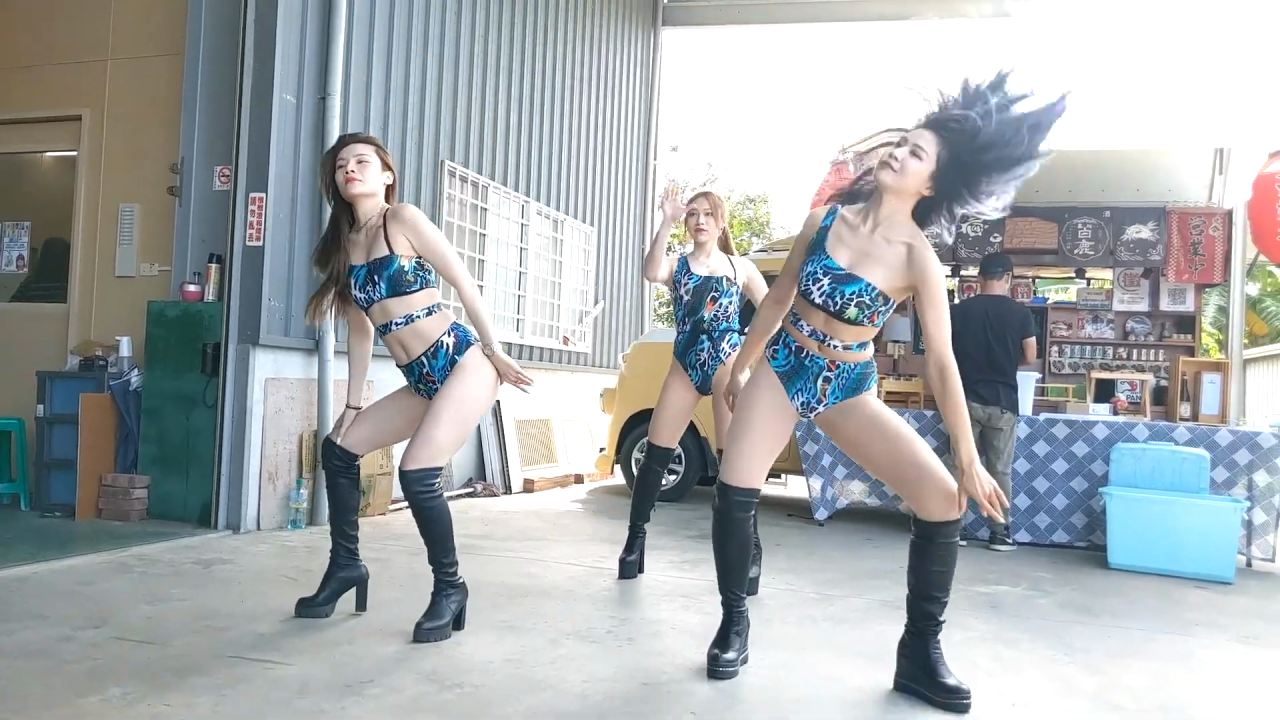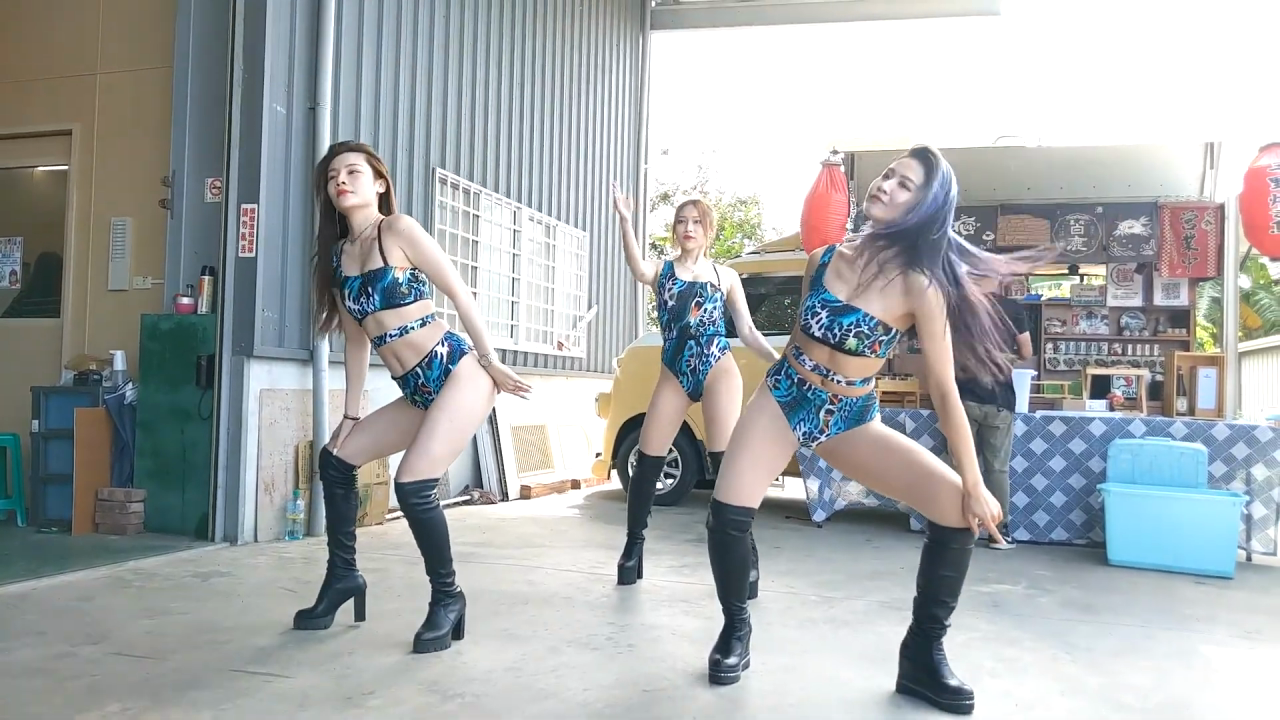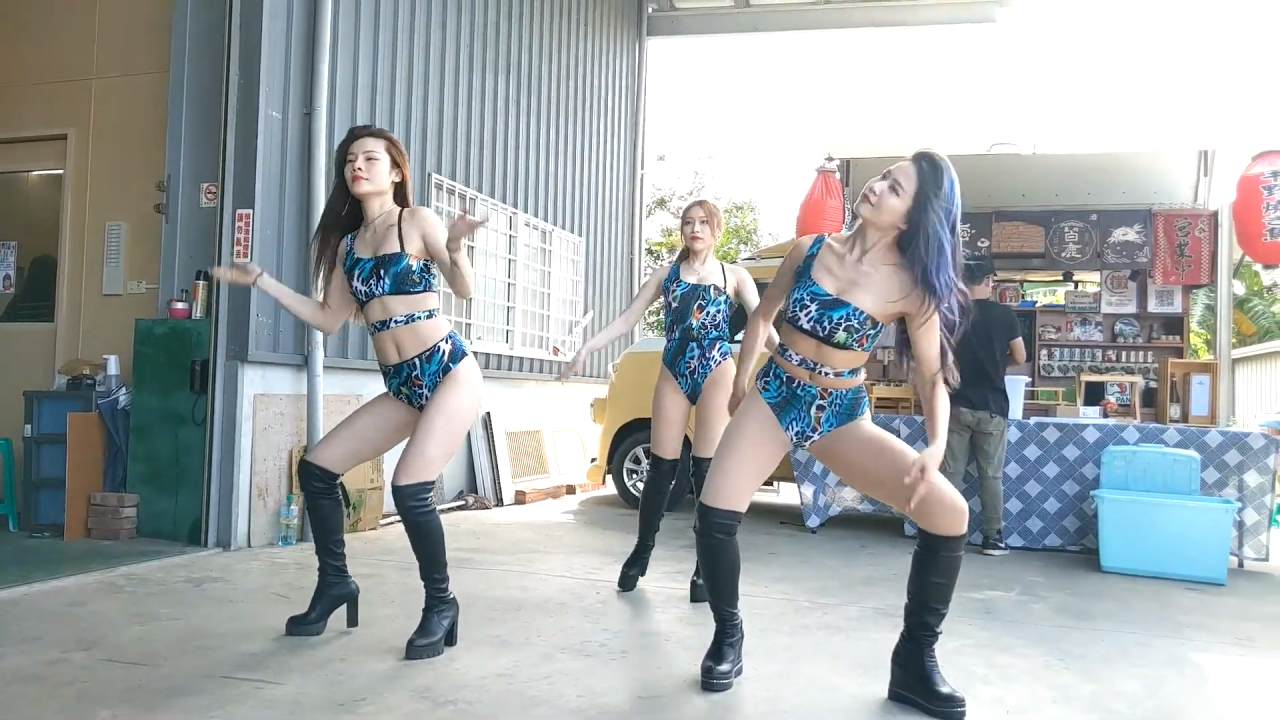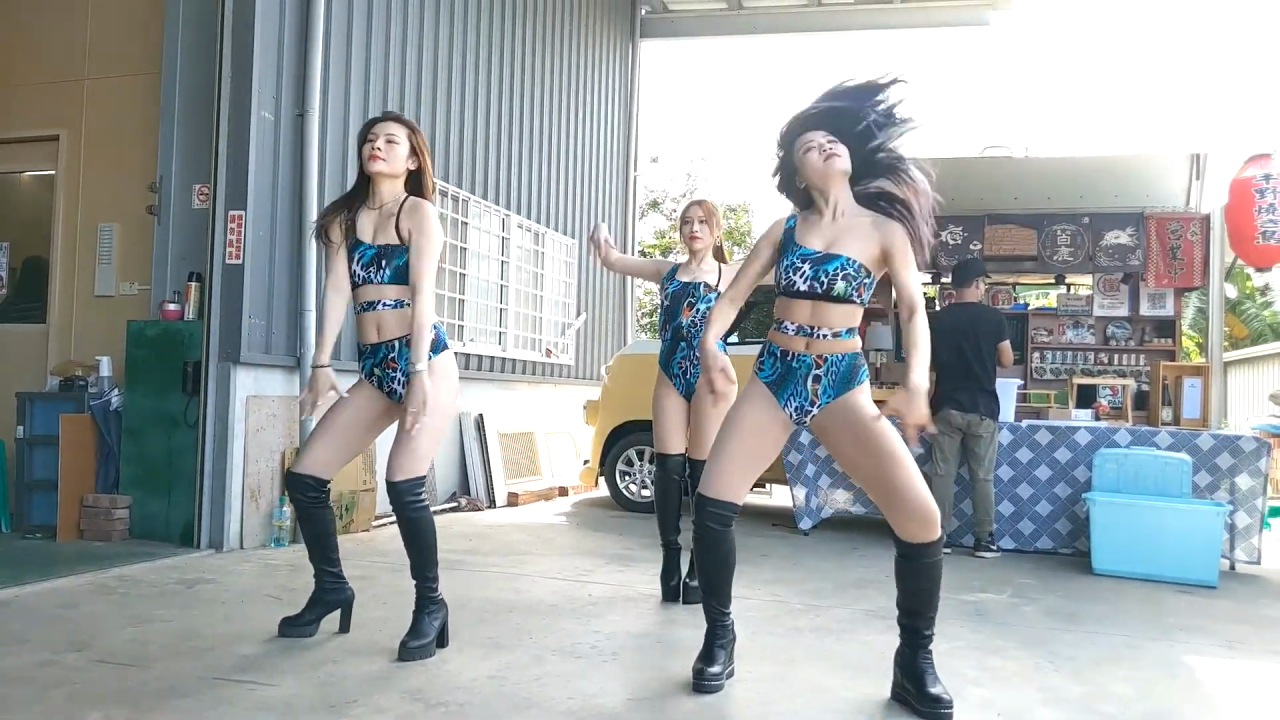
dt=0.3s
person 1, frame 1
left shoulder: (919, 262)
right shoulder: (822, 220)
left elbow: (940, 362)
left wrist: (971, 463)
right wrist: (746, 365)
left hip: (849, 389)
right hip: (783, 372)
left knee: (944, 500)
right knee: (734, 492)
left ankle: (919, 653)
right ankle: (733, 622)
person 1, frame 2
left shoulder: (920, 287)
right shoulder: (824, 259)
left elbow: (943, 389)
left wrist: (976, 484)
left hip: (852, 419)
right hip: (783, 397)
left knee: (958, 508)
right knee: (728, 511)
left ankle: (922, 655)
right ankle: (735, 628)
person 1, frame 3
left shoulder: (912, 286)
right shoulder: (811, 249)
left elbow: (933, 378)
right elbow: (764, 312)
left wrist: (936, 447)
right wrist: (744, 372)
left hip: (842, 415)
right hip: (775, 398)
left knee: (947, 511)
right knee: (715, 511)
left ankle: (915, 662)
right ankle: (728, 634)
person 1, frame 4
left shoulder: (887, 231)
right shoulder: (785, 228)
left elbow: (914, 313)
right elbow: (732, 294)
left wrist: (916, 380)
right wrist: (710, 345)
left hip: (842, 384)
right hip: (775, 377)
left knee: (920, 516)
right knee: (713, 501)
left ankle: (915, 662)
right ankle: (719, 635)
person 2, frame 1
left shoulder: (405, 218)
right shoulder: (341, 247)
left elbow: (462, 281)
right elbow: (360, 330)
left wrist: (495, 350)
right wrist: (353, 403)
left hip: (463, 364)
right hip: (422, 380)
left knee: (417, 473)
right knee: (338, 449)
left ankle: (449, 589)
right ankle: (345, 565)
person 2, frame 2
left shoulder: (399, 230)
right shoulder: (335, 256)
left elbow: (458, 291)
right elbow: (356, 339)
left wrist: (491, 361)
right wrist: (351, 414)
left hip: (458, 373)
right hip: (417, 391)
left knee: (413, 486)
right knee: (335, 459)
left ankle: (447, 600)
right ankle: (342, 576)
person 2, frame 3
left shoulder: (418, 221)
right shoulder: (344, 239)
left elbow: (464, 289)
right elbow: (326, 317)
left wrist: (455, 250)
right wrist: (263, 283)
left hip: (448, 369)
right hip: (399, 384)
left knee: (410, 487)
right knee: (317, 467)
left ankle: (440, 604)
right ankle: (336, 582)
person 2, frame 4
left shoulder: (420, 211)
right shoulder: (341, 219)
left elbow: (421, 293)
right elbow: (336, 293)
left wrist: (419, 369)
right wrist: (321, 365)
left hip: (425, 360)
right hip: (373, 369)
left knee: (404, 483)
right knee: (304, 475)
left ankle: (431, 606)
right ankle: (331, 586)
person 3, frame 1
left shoulder: (740, 267)
right shoulder: (675, 265)
right elbow: (650, 274)
right wrist: (665, 222)
left hip: (727, 365)
right hip: (684, 369)
right knee: (656, 454)
left ankle: (751, 551)
right ankle: (635, 541)
person 3, frame 2
left shoulder: (727, 276)
right shoulder: (661, 270)
left elbow: (748, 332)
right elbow: (640, 270)
left wrist: (776, 358)
right wrist: (626, 223)
left hip: (718, 370)
right hip: (673, 374)
left knee: (723, 460)
right knee: (647, 459)
left ankle: (745, 555)
right ankle: (633, 546)
person 3, frame 3
left shoulder: (734, 275)
right shoulder: (665, 276)
right elbow: (625, 320)
right wrist: (586, 348)
left hip: (716, 374)
right hip: (673, 375)
left knee: (706, 467)
right knee: (661, 467)
right ankle: (642, 549)
person 3, frame 4
left shoulder: (731, 273)
right shoulder: (667, 271)
right elbow: (610, 259)
right wrist: (601, 240)
right hip: (670, 377)
left knee: (701, 470)
right knee: (668, 470)
left ankle: (699, 567)
right ankle: (671, 559)
person 4, frame 1
left shoulder: (961, 310)
right shoulder: (1020, 312)
left elbow: (948, 350)
right elbow: (1030, 357)
left hip: (967, 397)
right hip: (1002, 400)
right knee: (1000, 469)
right ankle: (1000, 531)
person 4, frame 2
right shoulder: (1011, 309)
right elbow: (1026, 353)
left hip: (962, 397)
right hip: (998, 400)
right knee: (998, 468)
right ankle: (999, 533)
person 4, frame 3
right shoulder: (1003, 315)
right elbow: (1019, 357)
left hip: (957, 404)
right hip: (991, 406)
left knee: (952, 471)
right knee: (991, 474)
right ankle: (993, 537)
person 4, frame 4
left shoulder: (938, 319)
right shoulder: (993, 317)
left elbow: (927, 362)
right elbow: (1006, 361)
left hip: (946, 407)
right hip: (982, 408)
left knee: (942, 474)
right knee: (982, 476)
left ankle: (940, 536)
right ankle: (984, 539)
